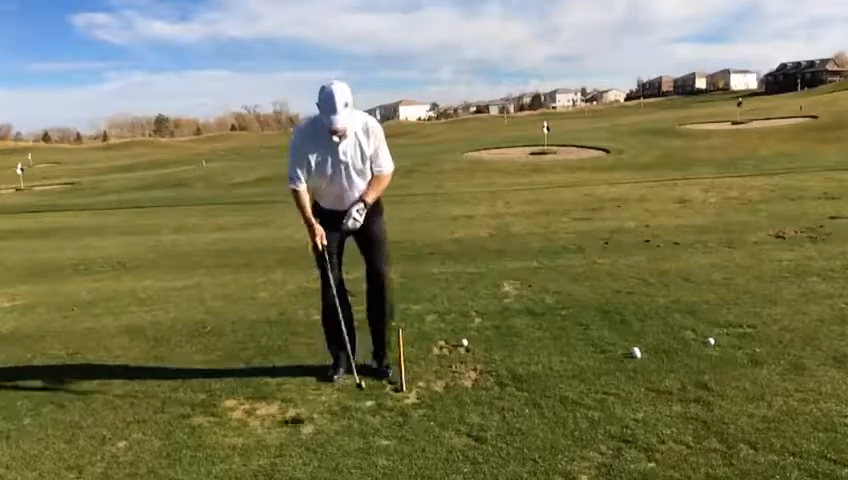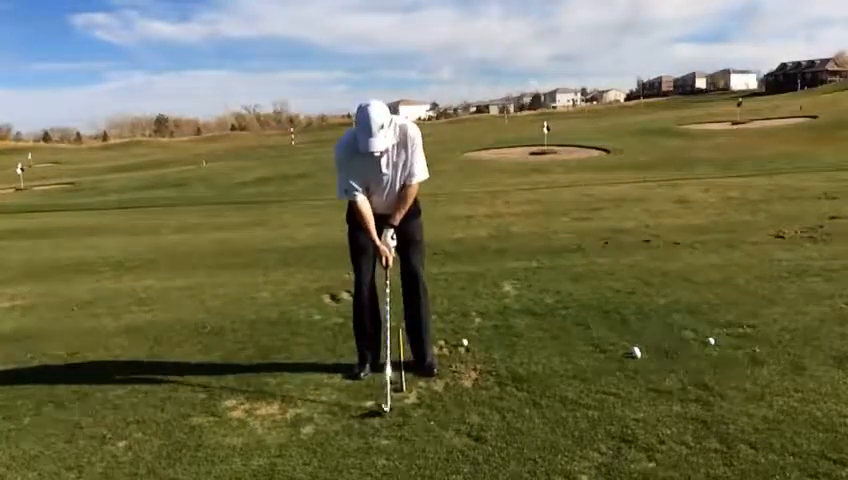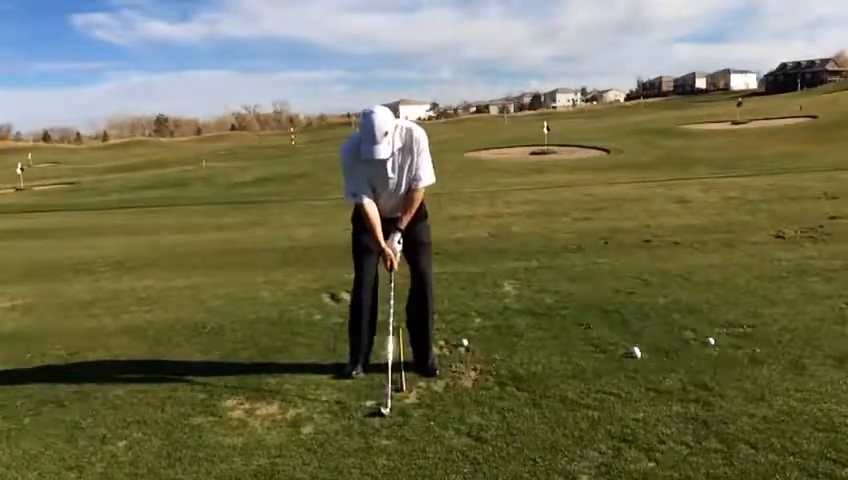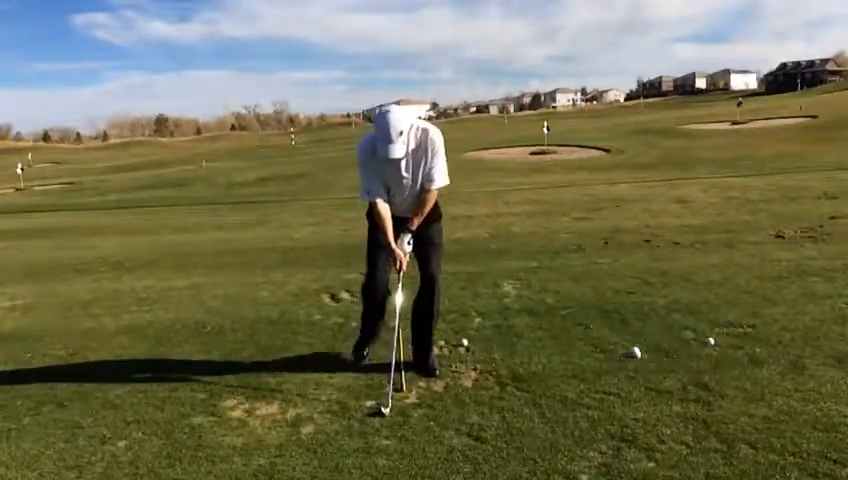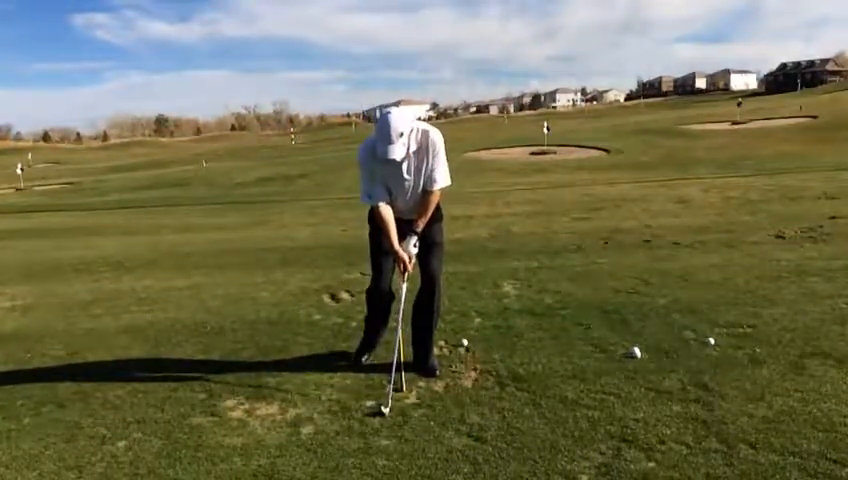
dt=1s
person 1, frame 1
left shoulder: (368, 126)
right shoulder: (303, 135)
left elbow: (384, 172)
right elbow: (298, 186)
left wrist: (363, 205)
right wrist: (312, 224)
left hip: (365, 209)
right hip: (324, 214)
left knee: (379, 276)
right knee: (331, 284)
left ankle: (382, 354)
right ankle: (340, 357)
person 1, frame 2
left shoulder: (408, 133)
right shoulder: (346, 147)
left elbow: (413, 183)
right elbow: (357, 198)
left wrist: (392, 226)
right wrist: (376, 242)
left hip: (404, 211)
right hip: (364, 215)
left knee: (414, 276)
right knee: (363, 283)
left ankle: (422, 354)
right ankle: (367, 357)
person 1, frame 3
left shoulder: (415, 136)
right shoulder: (351, 150)
left elbow: (419, 186)
right elbow: (364, 201)
left wrist: (399, 230)
right wrist: (382, 245)
left hip: (410, 214)
right hip: (370, 217)
left knee: (423, 278)
right knee: (364, 283)
left ankle: (424, 355)
right ankle: (358, 357)
person 1, frame 4
left shoulder: (430, 137)
right shoulder: (368, 148)
left elbow: (432, 188)
right elbow: (377, 200)
left wrist: (410, 231)
right wrist: (392, 245)
left hip: (424, 214)
right hip: (385, 215)
left knee: (431, 279)
right knee: (376, 280)
left ankle: (424, 353)
right ankle: (366, 338)
person 1, frame 5
left shoulder: (431, 138)
right shoulder: (368, 151)
left elbow: (434, 189)
right elbow: (379, 204)
left wrist: (415, 233)
right wrist: (396, 248)
left hip: (426, 215)
right hip: (387, 218)
left knee: (432, 279)
right knee: (380, 282)
left ankle: (423, 353)
right ankle: (369, 342)
